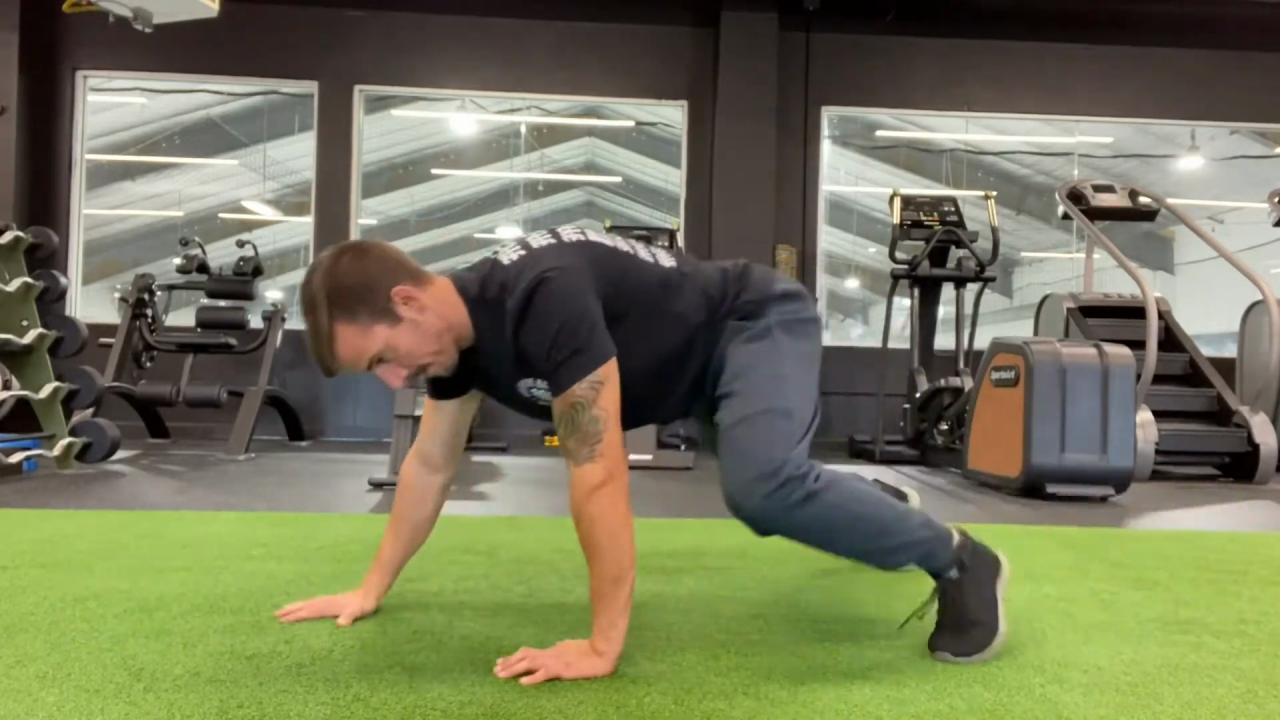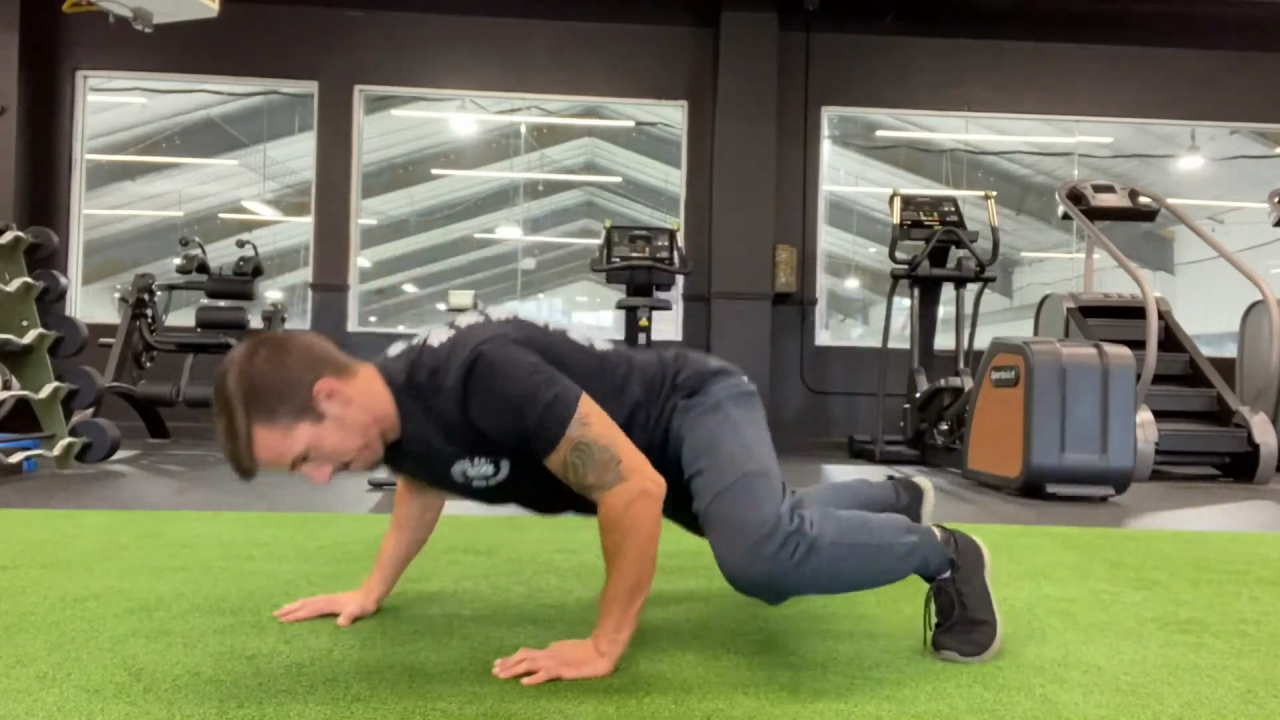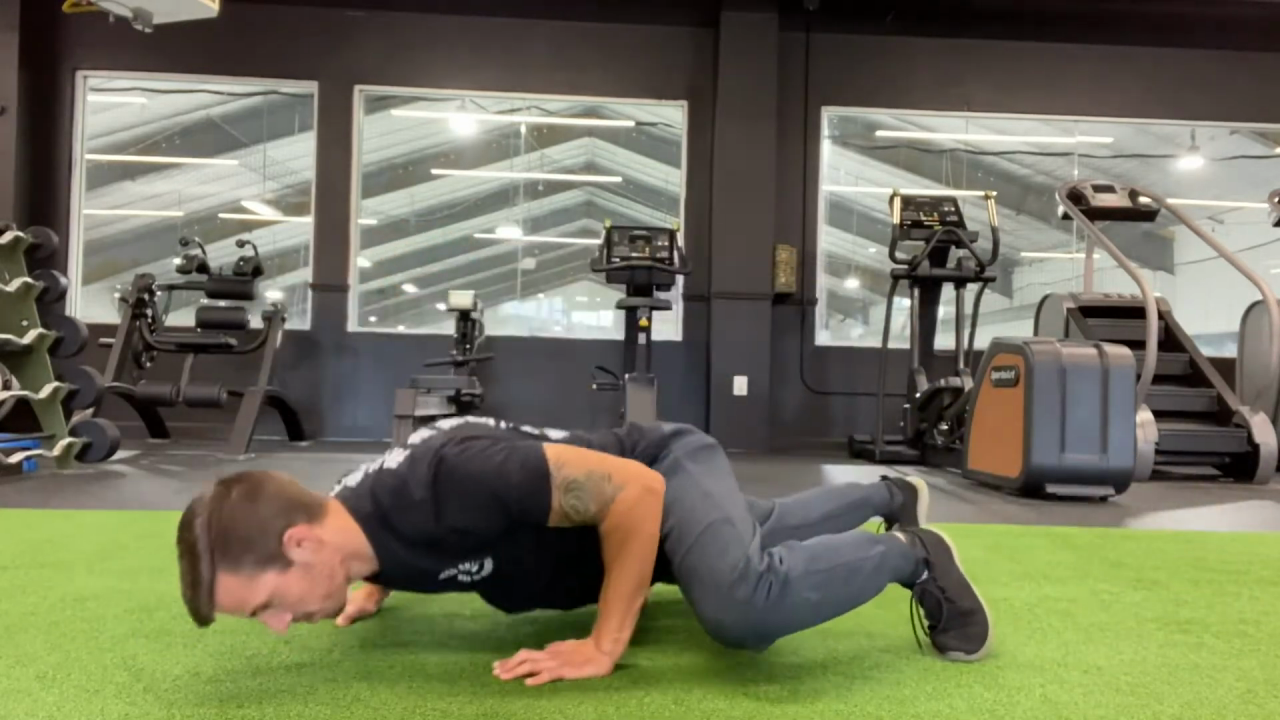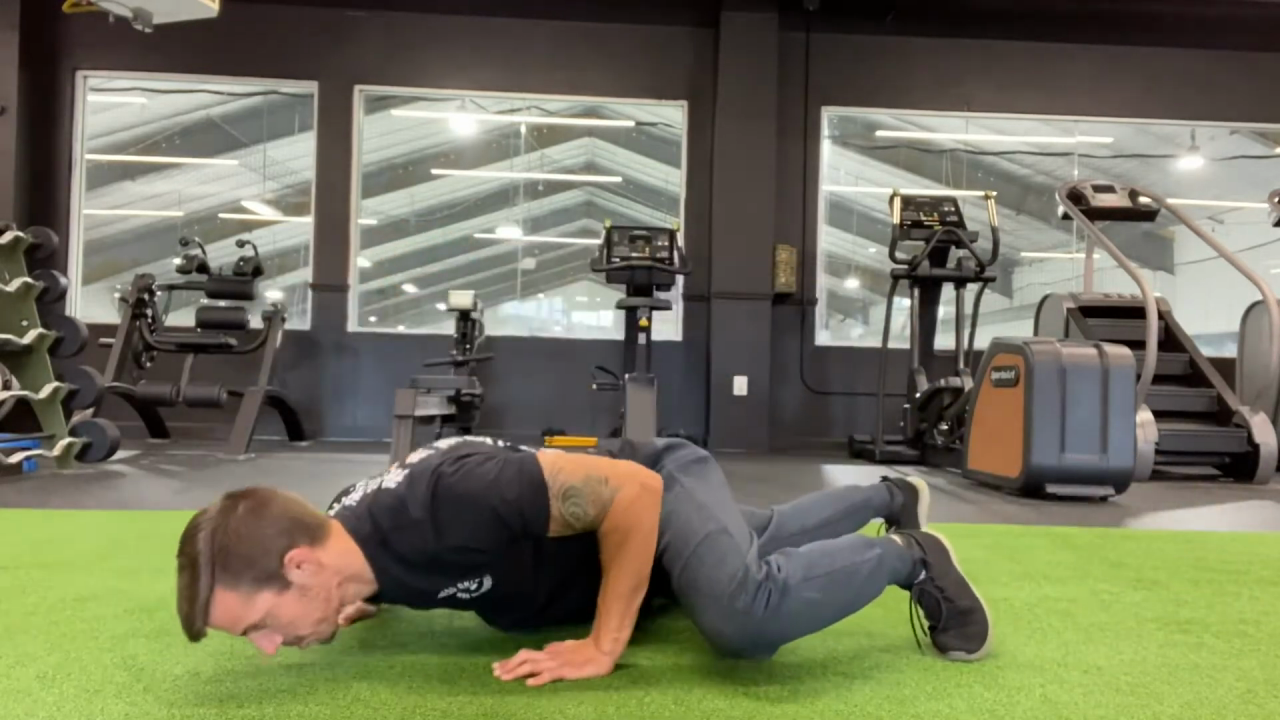
dt=0.3s
person 1, frame 1
left shoulder: (542, 298)
right shoulder: (453, 326)
left elbow: (596, 477)
right elbow: (431, 465)
left wrist: (602, 646)
right wrist: (371, 589)
left hip: (758, 321)
right hip: (696, 359)
left knee: (765, 486)
right knee: (768, 478)
left ankle: (953, 556)
right ankle: (881, 506)
person 1, frame 2
left shoulder: (479, 375)
right shoulder: (391, 412)
left elbow: (633, 491)
right elbow: (422, 487)
left wrist: (603, 646)
right wrist: (370, 590)
left hip: (697, 403)
right hip: (659, 441)
left knee: (762, 554)
right knee: (765, 531)
left ankle: (941, 555)
right ankle: (897, 499)
person 1, frame 3
left shoulder: (446, 490)
right shoulder: (354, 518)
left elbow: (635, 489)
left wrist: (603, 645)
right wrist: (375, 586)
left hip: (667, 468)
right hip: (624, 498)
left knee: (744, 601)
right knee: (758, 534)
left ankle: (909, 557)
right ankle: (888, 496)
person 1, frame 4
left shoulder: (444, 507)
right shoulder: (350, 532)
left elbow: (633, 488)
left wrist: (603, 645)
right wrist: (374, 593)
left hip: (662, 483)
right hip: (611, 511)
left knee: (742, 611)
right knee: (763, 536)
left ankle: (905, 558)
right ankle: (889, 497)
